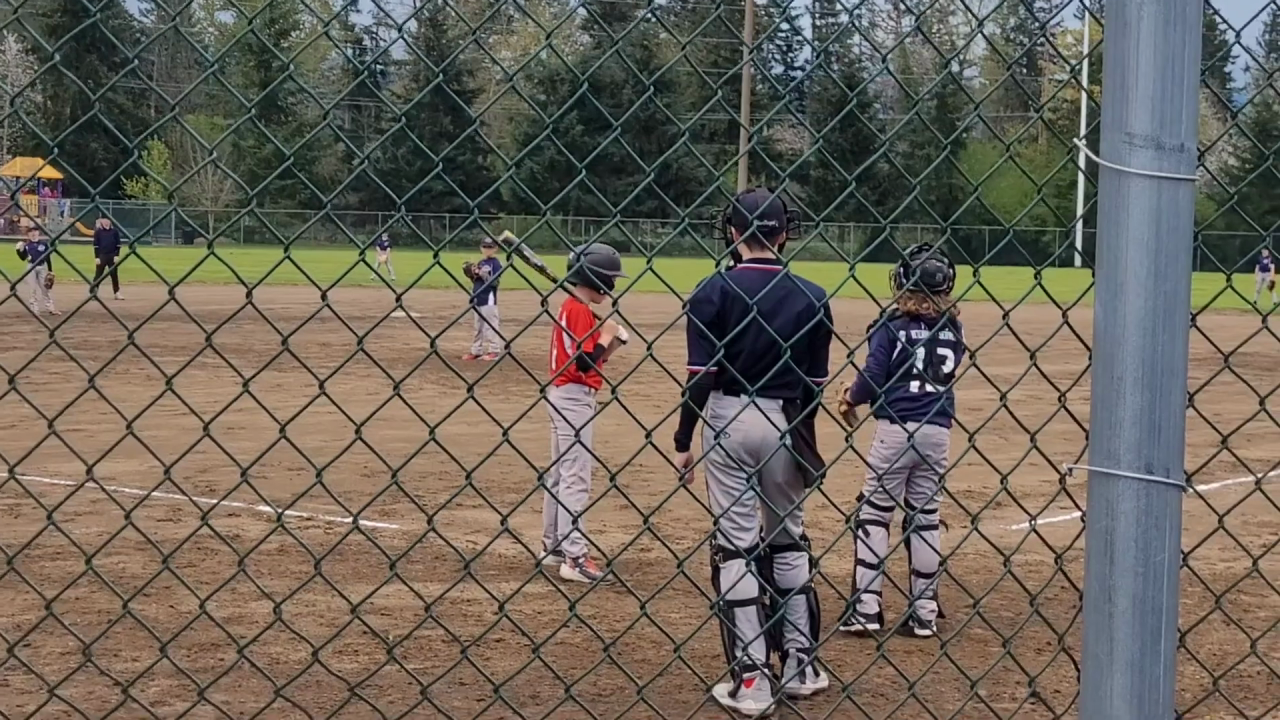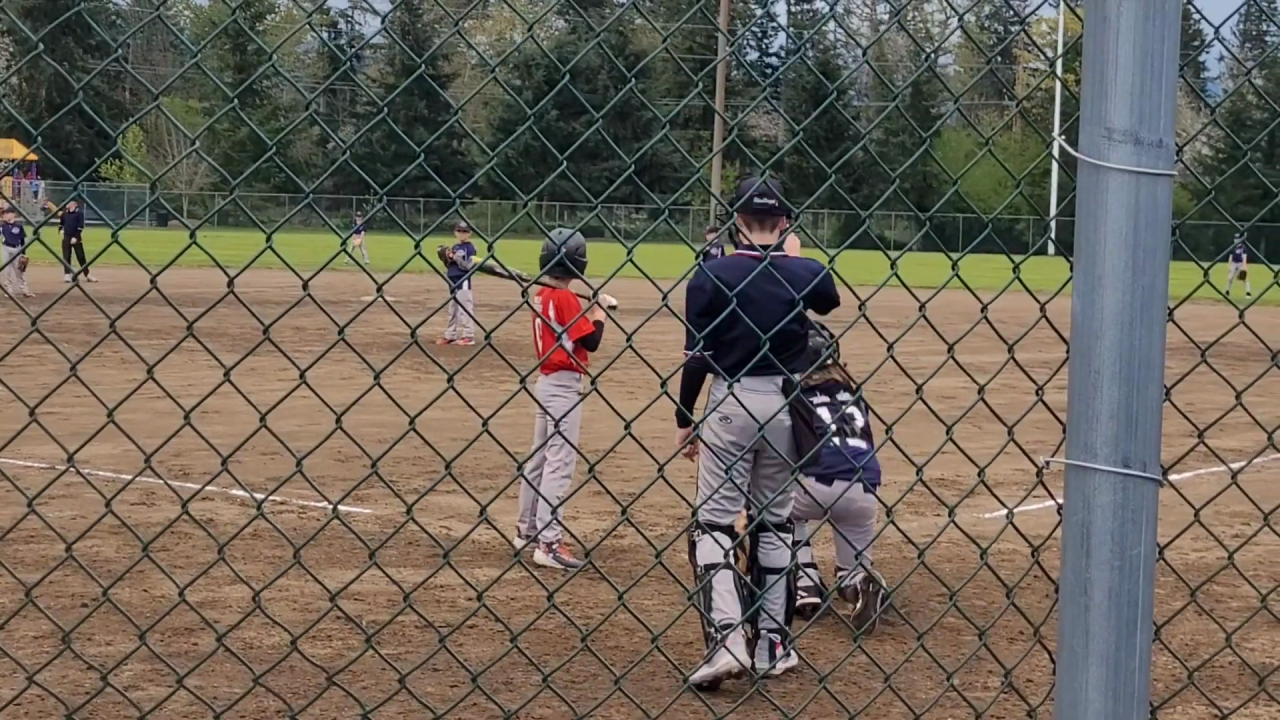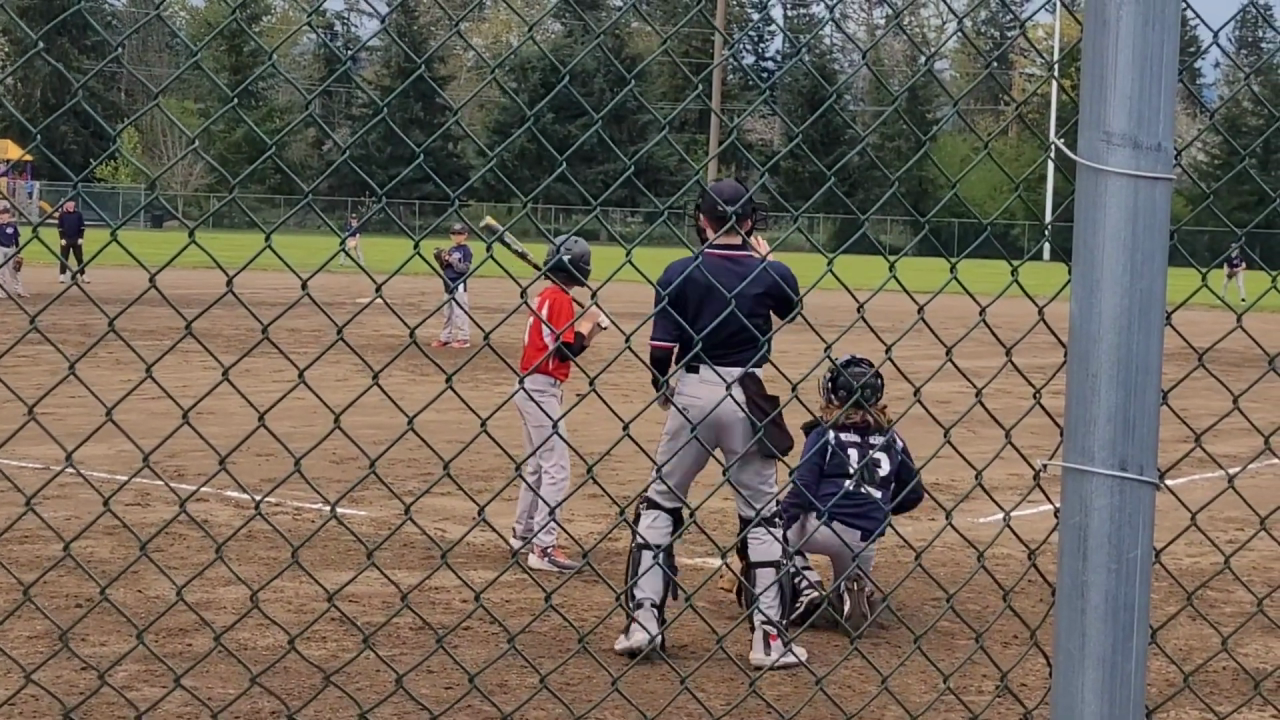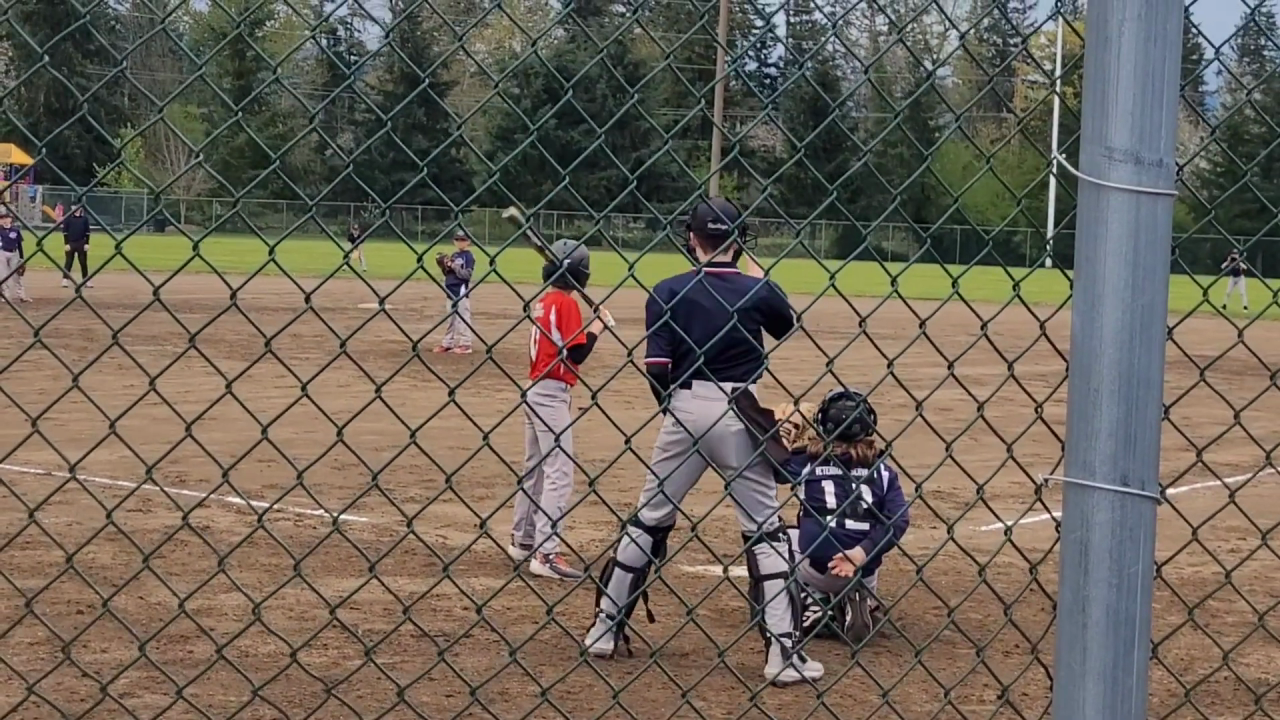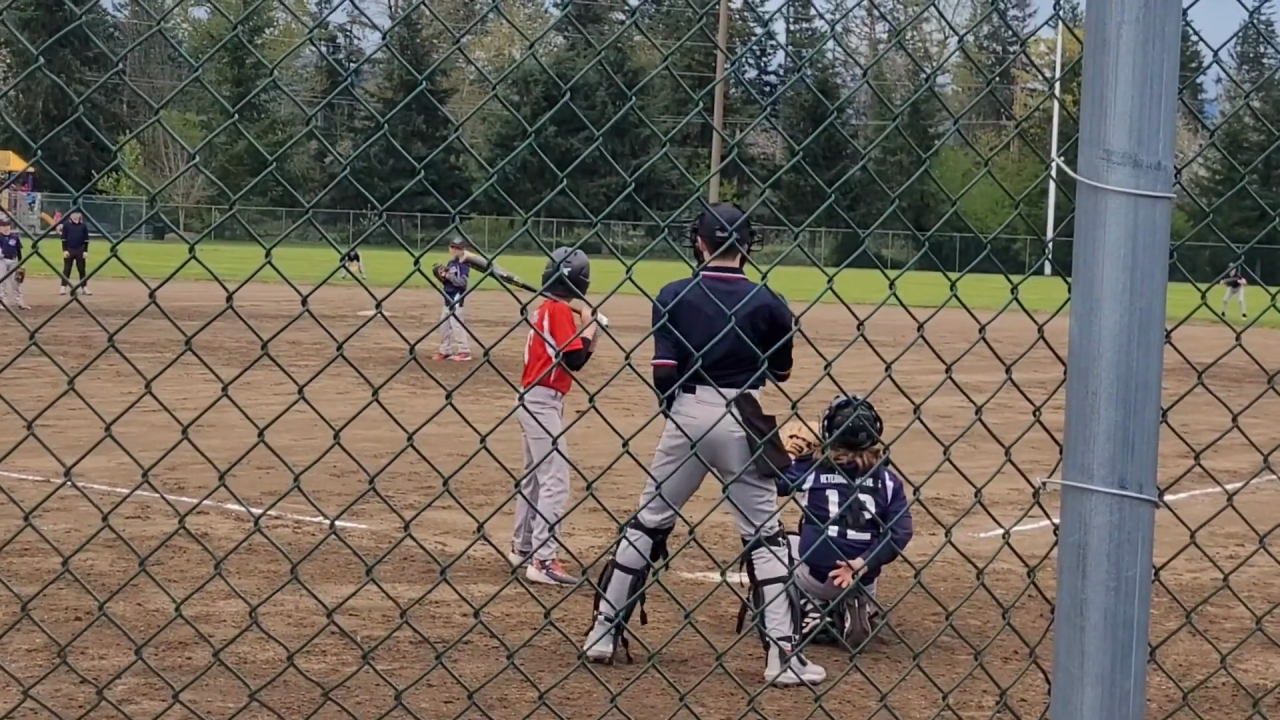
dt=1s
person 1, frame 1
left shoulder: (714, 290)
right shoulder: (812, 296)
left elbow: (700, 375)
right elbow: (815, 383)
left wrist: (683, 441)
left hip: (729, 422)
right hip: (785, 425)
left knee: (735, 547)
right knee: (789, 542)
right ankle: (801, 665)
person 1, frame 2
left shoulder: (710, 275)
right shoulder: (807, 273)
left elbow: (697, 358)
right elbow: (828, 301)
left wrist: (684, 419)
left hip: (730, 404)
right hip: (784, 405)
left knee: (712, 521)
right knee: (774, 523)
left ankle: (728, 634)
right ankle: (770, 643)
person 1, frame 3
left shoulder: (679, 273)
right shoulder: (773, 274)
left elbow: (662, 349)
right elbow: (793, 311)
left wrist: (663, 391)
left hip: (692, 393)
right hip: (745, 398)
left knee: (660, 503)
right knee: (761, 515)
left ankle: (644, 619)
right ankle: (769, 637)
person 1, frame 4
left shoulder: (667, 291)
right shoulder: (758, 291)
left elbow: (655, 368)
right elbow: (785, 328)
left wrist: (674, 412)
left hip: (685, 409)
right hip: (737, 415)
left knee: (647, 522)
right knee: (765, 531)
left ankle: (606, 628)
right ankle: (783, 649)
person 1, frame 5
left shoulder: (673, 295)
right shoulder: (768, 302)
left elbow: (664, 371)
right elbow: (782, 371)
left wrist: (674, 416)
left hip: (686, 414)
right hip: (740, 421)
left knee: (647, 525)
right knee: (765, 536)
left ankle: (604, 632)
right ankle: (783, 654)
person 2, frame 1
left shoulder: (570, 307)
right shoulder: (580, 310)
right elbow: (585, 363)
left wrist: (610, 343)
right wrist: (606, 336)
left hip: (563, 395)
right hip: (575, 398)
left knee: (558, 475)
right knee: (576, 479)
left ankle: (553, 546)
right ankle: (574, 557)
person 2, frame 2
left shoulder: (542, 296)
right shoulder: (565, 298)
right elbow: (591, 342)
left wrist: (593, 310)
right wrist: (599, 310)
left hip: (547, 382)
right hip: (564, 386)
left knee: (539, 460)
right knee: (559, 465)
left ankle: (527, 531)
right ankle: (549, 544)
person 2, frame 3
left shoulder: (544, 297)
right shoulder: (560, 299)
right elbow: (565, 352)
left wrist: (591, 331)
right wrist: (588, 323)
left hip: (531, 387)
right hip: (542, 389)
left knee: (538, 466)
right knee: (556, 469)
left ankle: (523, 534)
right ankle: (543, 547)
person 2, frame 4
left shoulder: (543, 302)
right shoulder: (566, 302)
right elbow: (578, 354)
left wrist: (594, 324)
right wrist: (597, 323)
left hip: (537, 392)
right hip: (552, 395)
left knee: (535, 470)
right knee: (559, 474)
left ankle: (523, 541)
right ankle: (546, 554)
person 2, frame 5
left shoulder: (545, 309)
right shoulder: (560, 310)
left elbow: (572, 362)
right elbow: (573, 361)
left wrist: (593, 332)
right wrist: (588, 326)
left hip: (534, 400)
right hip: (543, 401)
left knee: (534, 477)
right knee: (555, 482)
left ankle: (522, 548)
right ankle: (542, 561)
person 3, frame 1
left shoulder: (892, 326)
right shoulder: (953, 331)
left elbow: (872, 381)
left wrist: (851, 398)
left hip: (896, 429)
right hip: (938, 432)
left knee: (873, 514)
right knee: (925, 519)
left ankle: (866, 609)
right ankle: (924, 614)
person 3, frame 2
left shoulder: (796, 396)
right shoulder: (853, 396)
left hip: (821, 487)
right hip: (864, 495)
left knee: (788, 511)
right knee: (852, 573)
left ankle: (806, 589)
right ankle: (862, 582)
person 3, frame 3
left shoulder: (825, 433)
right shoulder: (892, 439)
left elbow: (801, 490)
right elbow: (914, 492)
left hip: (826, 527)
right hip: (866, 541)
left ankle: (807, 586)
right ankle: (852, 593)
person 3, frame 4
left shoulder: (807, 461)
right shoulder: (882, 470)
right elbow: (897, 521)
right wrist: (861, 553)
left hip: (817, 567)
right hip: (864, 572)
left ankle: (813, 604)
right ankle: (859, 604)
person 3, frame 5
left shoulder: (812, 467)
right shoulder: (887, 479)
left elbow: (774, 480)
right elbow: (900, 532)
right wrist: (862, 565)
left hip: (816, 575)
right hip: (863, 580)
left ankle: (812, 610)
right ankle: (857, 610)
